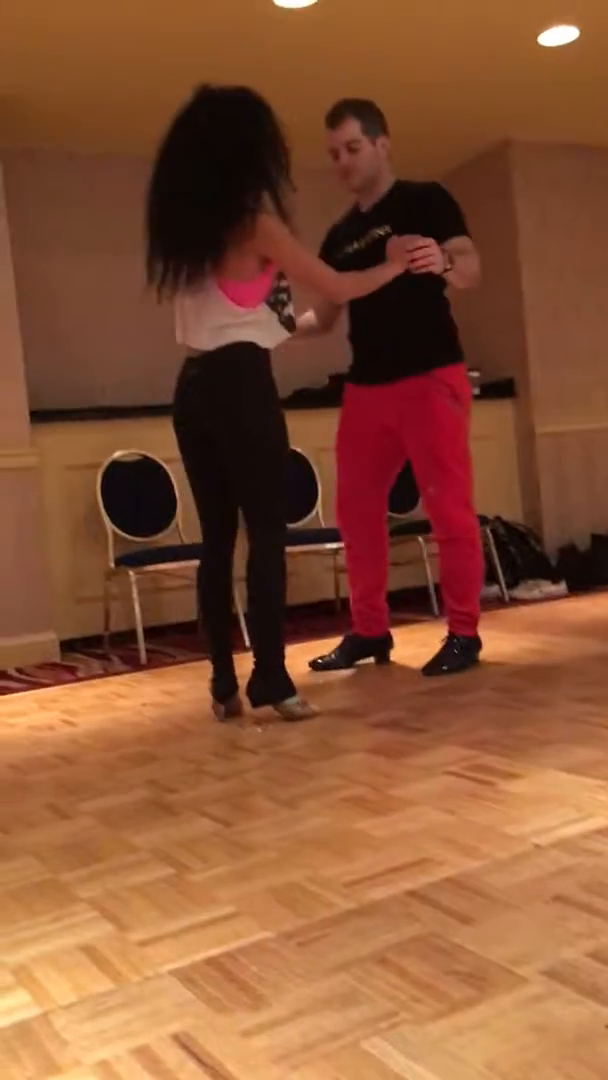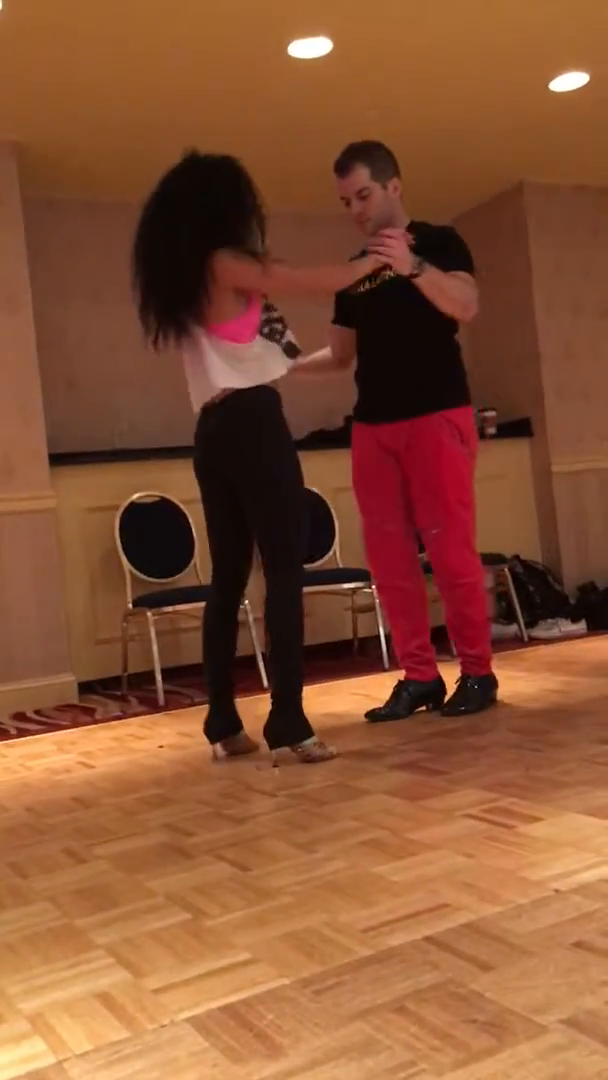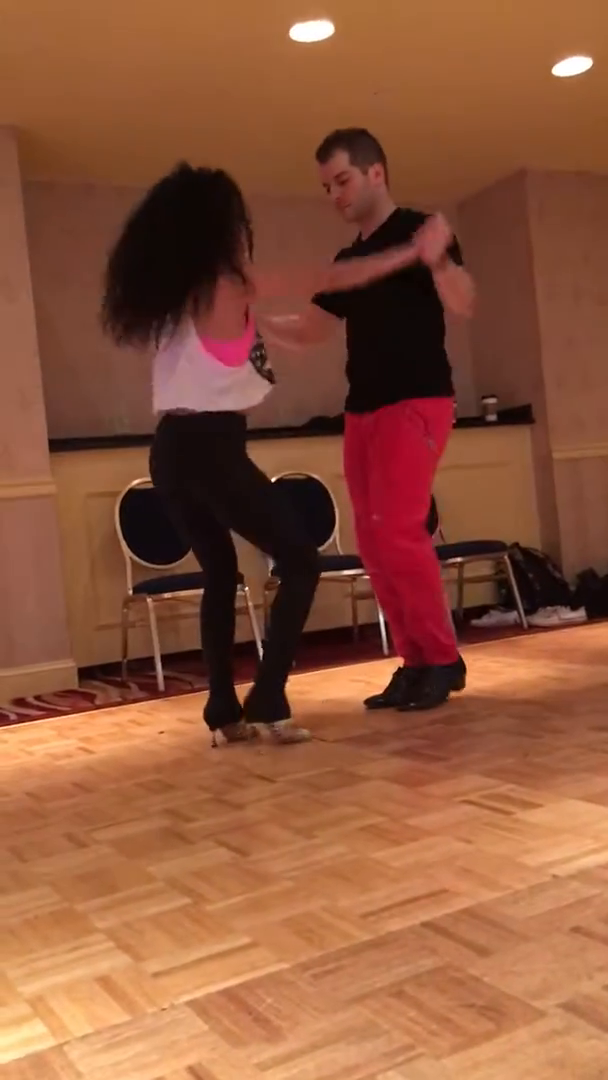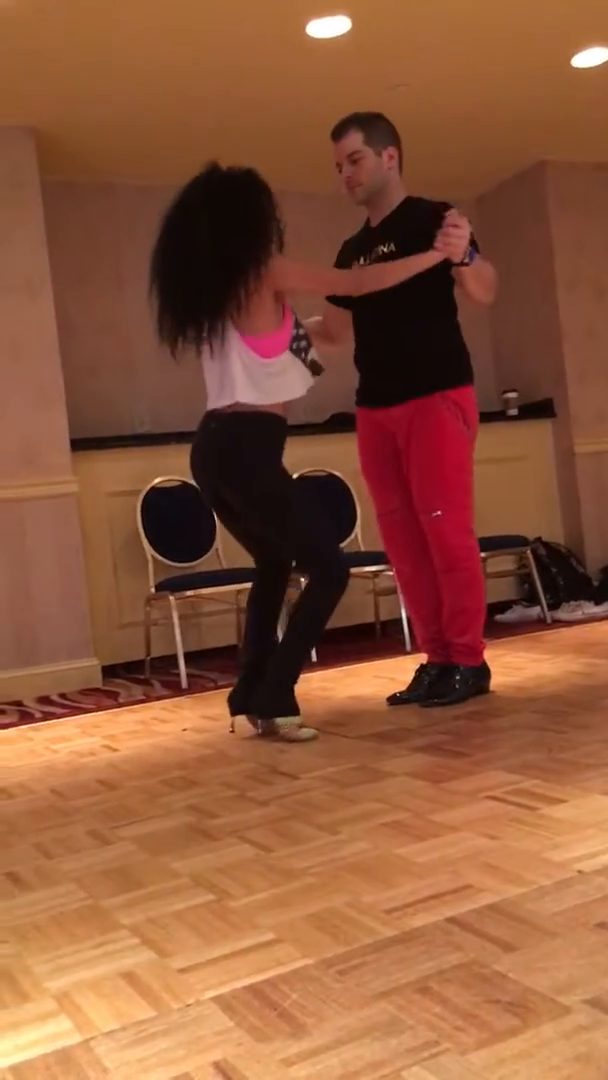
dt=0.7s
person 1, frame 1
left shoulder: (187, 223)
right shoulder: (254, 220)
right elbow: (337, 288)
right wrist: (394, 266)
left hip: (191, 386)
right hip: (238, 382)
left knee: (216, 536)
right knee: (266, 530)
left ankle: (224, 682)
right ankle: (270, 680)
person 1, frame 2
left shoulder: (184, 278)
right shoulder: (226, 263)
right elbow: (319, 281)
right wrist: (380, 256)
left hip: (214, 433)
right hip: (253, 425)
left knee: (228, 578)
right knee: (284, 571)
left ankle: (222, 721)
right ankle: (288, 721)
person 1, frame 3
left shoulder: (165, 290)
right shoulder: (230, 281)
right elbow: (329, 280)
right wrist: (412, 253)
left hip: (172, 447)
right hip: (211, 446)
left knee: (221, 573)
right knee: (300, 561)
left ankle: (226, 711)
right ankle: (266, 702)
person 1, frame 4
left shoulder: (203, 287)
right shoulder: (266, 273)
right elbow: (359, 283)
right wrist: (438, 254)
left hip: (212, 446)
right hip: (249, 446)
left knee: (274, 565)
right knee: (328, 569)
left ankle: (252, 693)
right ankle: (273, 697)
person 2, frame 1
left shoulder: (426, 201)
right shoulder: (339, 236)
left elbow: (470, 268)
right elbow: (324, 315)
left wrist: (443, 262)
left hip: (430, 377)
right hip: (365, 386)
left knee: (448, 505)
right knee: (357, 509)
left ankle: (464, 633)
right ankle: (368, 631)
person 2, frame 2
left shoulder: (439, 242)
right shoulder: (353, 275)
left elbow: (465, 305)
right elbow: (341, 351)
left wrist: (413, 267)
left hip: (437, 415)
right hip: (372, 424)
left knee: (449, 545)
right knee: (388, 553)
left ankle: (478, 673)
right ankle: (420, 676)
person 2, frame 3
left shoulder: (419, 230)
right shoulder: (346, 260)
left elbow: (462, 303)
right elbow: (309, 330)
left wrist: (437, 260)
left hip: (415, 401)
right hip: (362, 409)
left knee: (396, 529)
right knee: (375, 540)
left ankle: (443, 658)
right ankle: (415, 663)
person 2, frame 4
left shoulder: (431, 219)
right shoulder: (352, 249)
left elbow: (485, 292)
right elbow: (333, 326)
left wrist: (463, 255)
left hip: (436, 397)
right hip: (375, 407)
left knee: (446, 529)
right knee: (401, 537)
left ankle: (469, 662)
right ankle: (438, 659)
